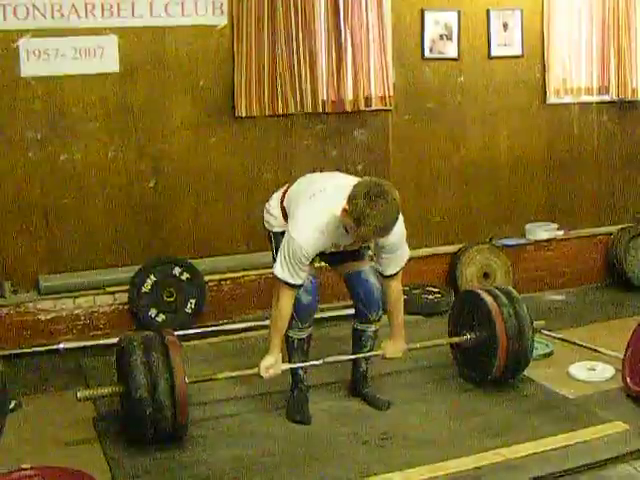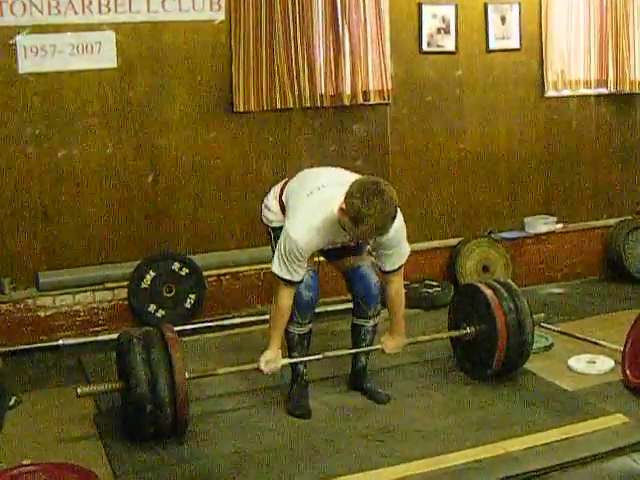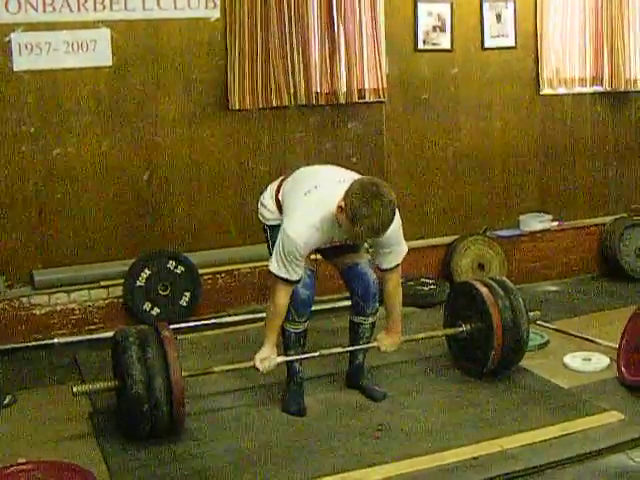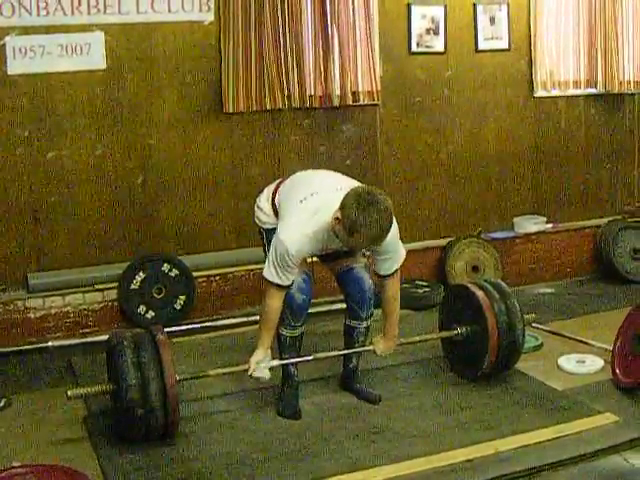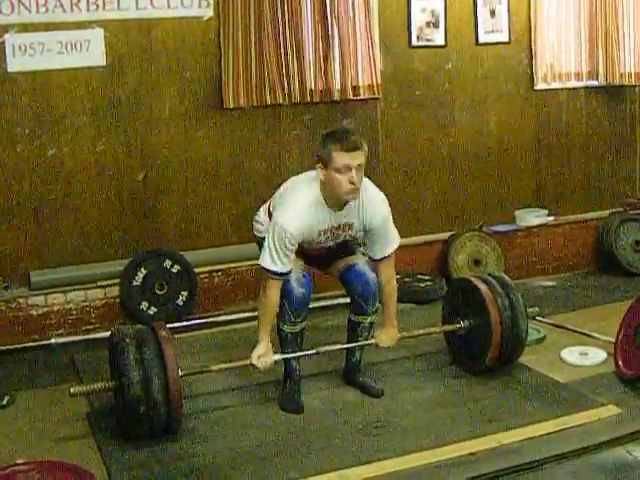
dt=0.7s
person 1, frame 1
left shoulder: (391, 225)
right shoulder: (306, 229)
left elbow: (392, 280)
right elbow: (285, 293)
left wrist: (397, 337)
right wrist: (274, 352)
left hip: (347, 224)
right hip: (286, 220)
left knee: (370, 292)
right knee: (304, 298)
left ankle: (360, 379)
right ankle: (298, 387)
person 1, frame 2
left shoulder: (390, 222)
right shoulder: (302, 229)
left elbow: (393, 277)
right elbow: (286, 290)
left wrist: (397, 333)
right wrist: (274, 347)
left hip: (343, 218)
right hip: (283, 212)
left knee: (369, 287)
right knee: (305, 292)
left ankle: (360, 374)
right ankle: (298, 382)
person 1, frame 3
left shoulder: (387, 220)
right shoulder: (301, 228)
left elbow: (391, 275)
right elbow: (282, 289)
left wrist: (393, 330)
right wrist: (269, 345)
left hip: (340, 217)
right hip: (280, 212)
left knee: (367, 284)
right knee: (301, 291)
left ankle: (357, 372)
right ankle: (294, 380)
person 1, frame 4
left shoulder: (383, 226)
right shoulder: (295, 235)
left elbow: (390, 278)
right elbow: (275, 293)
left wrist: (390, 335)
right wrist: (263, 348)
right hip: (276, 214)
left knee: (362, 289)
right knee: (297, 294)
left ankle: (350, 374)
right ankle: (289, 382)
person 1, frame 5
left shoulder: (374, 202)
right shoulder: (293, 214)
left elbow: (385, 265)
right elbow: (272, 284)
left wrist: (390, 324)
right wrist: (264, 341)
left hip: (336, 241)
right hip: (275, 234)
left knee: (366, 285)
right knee: (297, 291)
left ankle: (353, 368)
right ankle: (291, 377)
